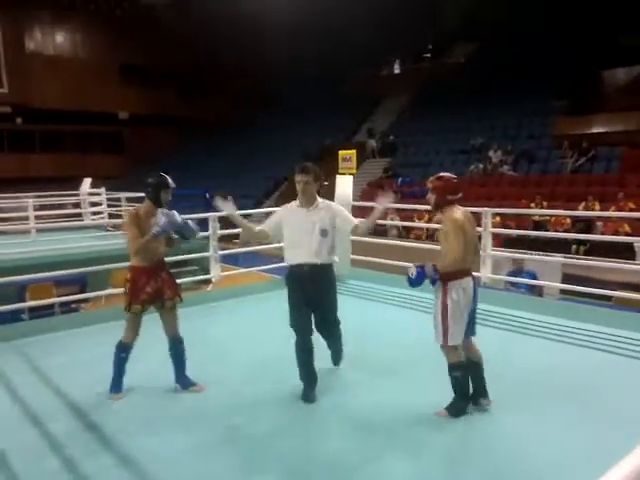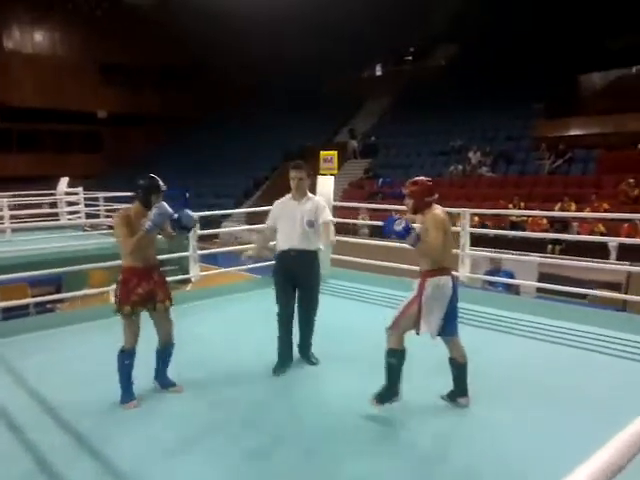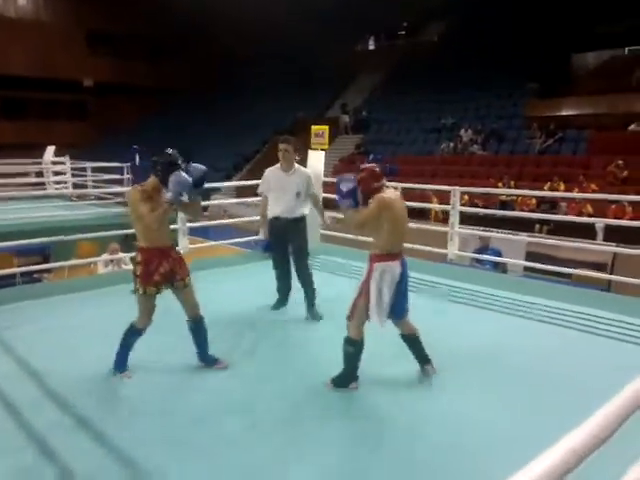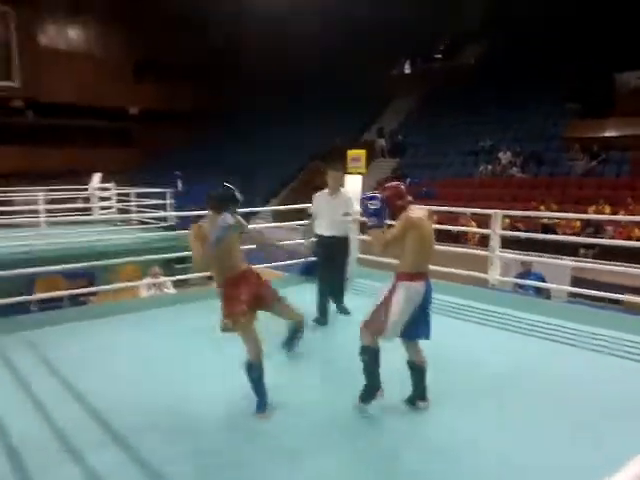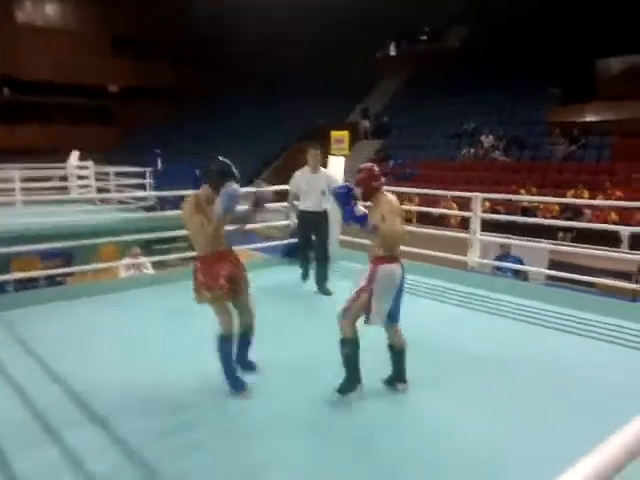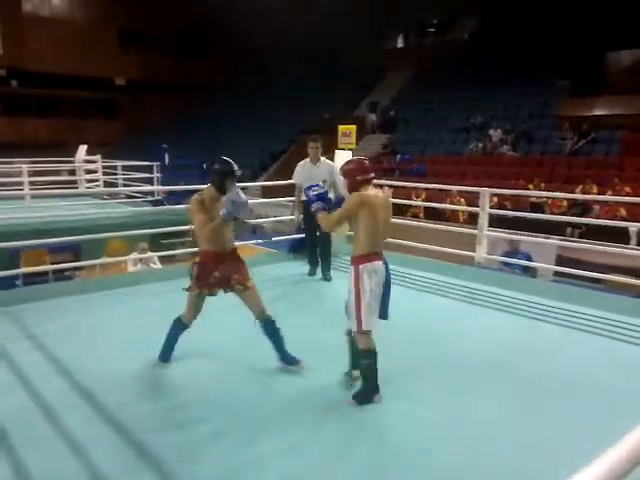
dt=0.4s
person 1, frame 1
left shoulder: (451, 219)
right shoulder: (464, 215)
left elbow: (455, 259)
right elbow: (474, 252)
left wrist: (429, 270)
left hip: (453, 285)
right hip: (466, 280)
left knee: (449, 345)
right knee: (466, 341)
left ankle: (461, 401)
right ankle: (480, 395)
person 1, frame 2
left shoulder: (433, 217)
right shoulder: (434, 214)
left elbow: (435, 251)
left wrist: (411, 236)
left hip: (433, 283)
right hip: (446, 281)
left knee: (395, 332)
right knee: (451, 339)
left ankle: (391, 389)
right ankle: (460, 393)
person 1, frame 3
left shoulder: (380, 200)
right shoulder: (395, 196)
left elbow: (355, 223)
left wrist: (346, 199)
right wrist: (361, 202)
left hip: (382, 266)
right hip: (398, 263)
left knee: (355, 321)
right knee: (400, 318)
left ankle: (348, 377)
right ankle: (425, 363)
person 1, frame 4
left shoulder: (409, 219)
right shoulder: (421, 214)
left elbow: (381, 245)
left wrist: (372, 218)
right wrist: (379, 220)
left hip: (407, 284)
right hip: (422, 284)
left knee: (369, 330)
right knee: (411, 341)
left ankle: (372, 386)
right ankle: (419, 396)
person 1, frame 5
left shoulder: (388, 203)
right shoulder: (378, 203)
left elbow: (395, 236)
right elbow: (374, 230)
left wrist: (366, 221)
right wrist: (350, 207)
left hip: (384, 269)
right hip: (391, 268)
left knee: (346, 318)
right knee: (391, 324)
left ankle: (352, 378)
right ankle: (399, 377)
person 1, frame 6
left shoulder: (360, 198)
right shoulder: (382, 196)
left elbow: (329, 225)
left wrist: (316, 203)
left hip: (365, 267)
right hip: (377, 263)
left knee: (361, 330)
right knee: (360, 323)
left ankle: (370, 389)
right ankle: (356, 369)
person 2, frame 1
left shoulder: (163, 215)
right shoulder: (133, 216)
right elbow: (135, 249)
left wrist: (183, 235)
right wrist: (158, 231)
left hip: (162, 274)
right hip: (140, 277)
left knee: (174, 332)
right knee: (130, 335)
left ankle: (181, 378)
right ankle: (116, 382)
person 2, frame 2
left shoulder: (156, 215)
right shoulder: (123, 217)
left elbow: (172, 239)
right elbow: (128, 249)
left wrist: (182, 227)
right wrist: (150, 225)
left hip: (154, 275)
right hip: (131, 278)
left knee: (167, 335)
right knee: (131, 341)
left ankle: (161, 377)
right ankle: (126, 392)
person 2, frame 3
left shoulder: (167, 192)
right shoulder: (137, 194)
left elbow: (195, 213)
right elbow: (154, 222)
left wrist: (194, 189)
right wrist: (171, 196)
left hip: (171, 254)
right hip: (149, 258)
left knee: (194, 311)
right knee: (144, 320)
left ankle: (204, 355)
right ankle: (120, 361)
person 2, frame 4
left shoulder: (234, 220)
right shoulder: (198, 230)
left elbow: (252, 235)
right elbow: (200, 265)
right wrist: (214, 239)
left hip: (251, 278)
right hip: (231, 289)
left knee: (297, 319)
right knee: (255, 351)
left ankle: (288, 343)
right ankle: (261, 400)
person 2, frame 5
left shoulder: (219, 199)
right shoulder: (192, 204)
left elbow: (241, 220)
right elbow: (205, 240)
left wrist: (254, 208)
right wrist: (222, 212)
left hip: (229, 257)
right hip: (209, 265)
left knee: (248, 317)
right knee: (228, 323)
left ankle: (241, 360)
right ankle: (232, 377)
person 2, frame 6
left shoulder: (229, 199)
right shoulder: (197, 202)
right elbow: (206, 235)
right wrist: (225, 214)
left hip: (232, 259)
right hip: (208, 262)
left knee: (260, 311)
right knee: (190, 315)
left ankle: (283, 355)
right ankle: (166, 351)
person 3, frame 1
left shoulder: (331, 210)
right shoulder: (285, 213)
left elbow: (358, 230)
right elbow: (258, 235)
left wrist: (378, 211)
right wrist: (234, 216)
left hip: (323, 273)
right hip: (297, 275)
left knee: (328, 324)
right knee: (302, 331)
left ankle: (336, 349)
right ankle: (309, 382)
person 3, frame 2
left shoulder: (317, 204)
right shoulder: (280, 205)
left elbow: (327, 226)
right elbow: (269, 232)
left wrist: (329, 239)
right wrist: (255, 250)
left hip: (309, 259)
right hip: (285, 259)
left knee: (308, 307)
right knee: (285, 310)
left ankle: (305, 349)
right ankle: (284, 356)
person 3, frame 3
left shoulder: (304, 175)
right shoulder: (269, 174)
left elbow: (314, 197)
right elbow: (265, 201)
left wrist: (323, 216)
right wrist: (263, 225)
left hip: (297, 223)
right hip: (277, 223)
left knee: (302, 264)
right knee: (279, 264)
left ankle: (311, 304)
right ankle: (283, 296)
person 3, frame 4
left shoulder: (347, 198)
right shoulder: (319, 197)
left elbow: (351, 219)
right elbow: (314, 218)
left hip: (341, 241)
right hip: (323, 241)
left knee: (339, 276)
right knee: (324, 278)
left ankle: (339, 303)
right ankle: (322, 313)
person 3, frame 5
left shoulder: (327, 176)
right shoulder: (299, 175)
right elbow: (291, 197)
right wrist: (293, 212)
left hip: (321, 215)
right hip: (304, 214)
left knee: (322, 250)
right knee: (303, 246)
left ankle: (322, 283)
right ankle: (305, 268)
person 3, frame 6
left shoulder: (329, 166)
right shoulder: (301, 166)
left elbow: (335, 187)
right elbow: (298, 190)
right wrist: (297, 211)
right hip: (308, 205)
left knee: (325, 238)
right knee: (310, 237)
left ankle: (326, 270)
right ankle: (313, 265)
